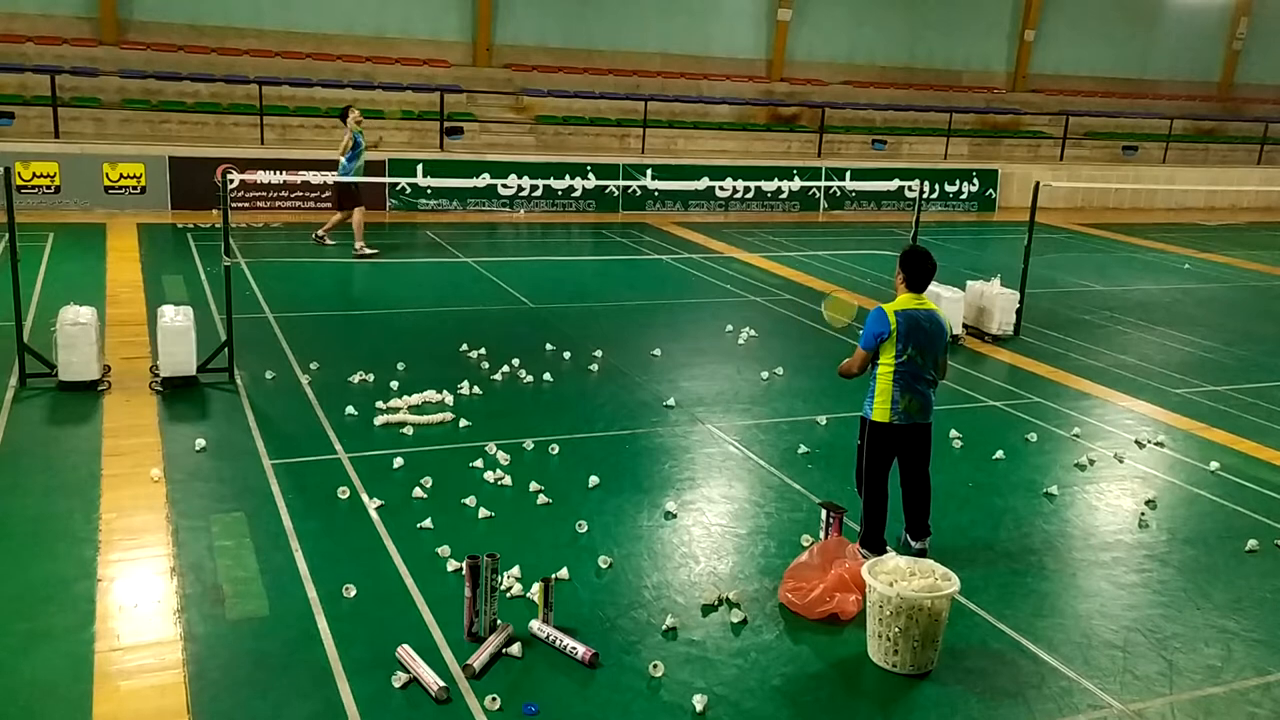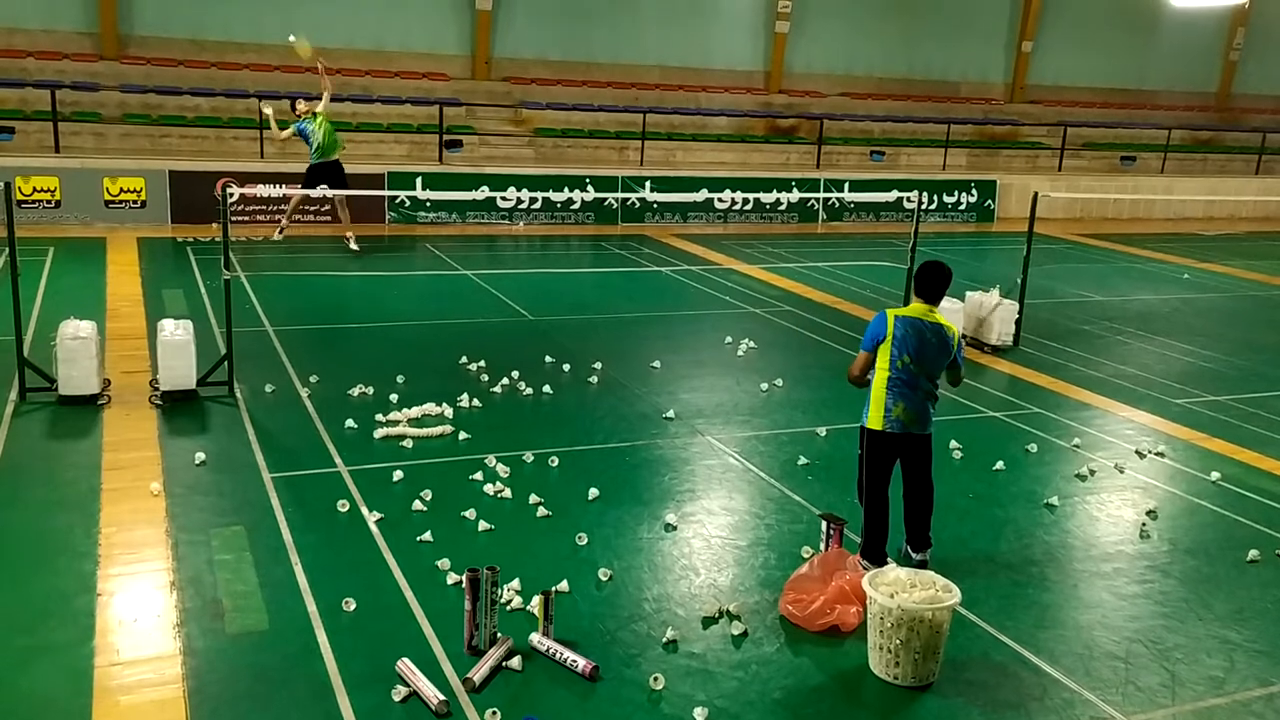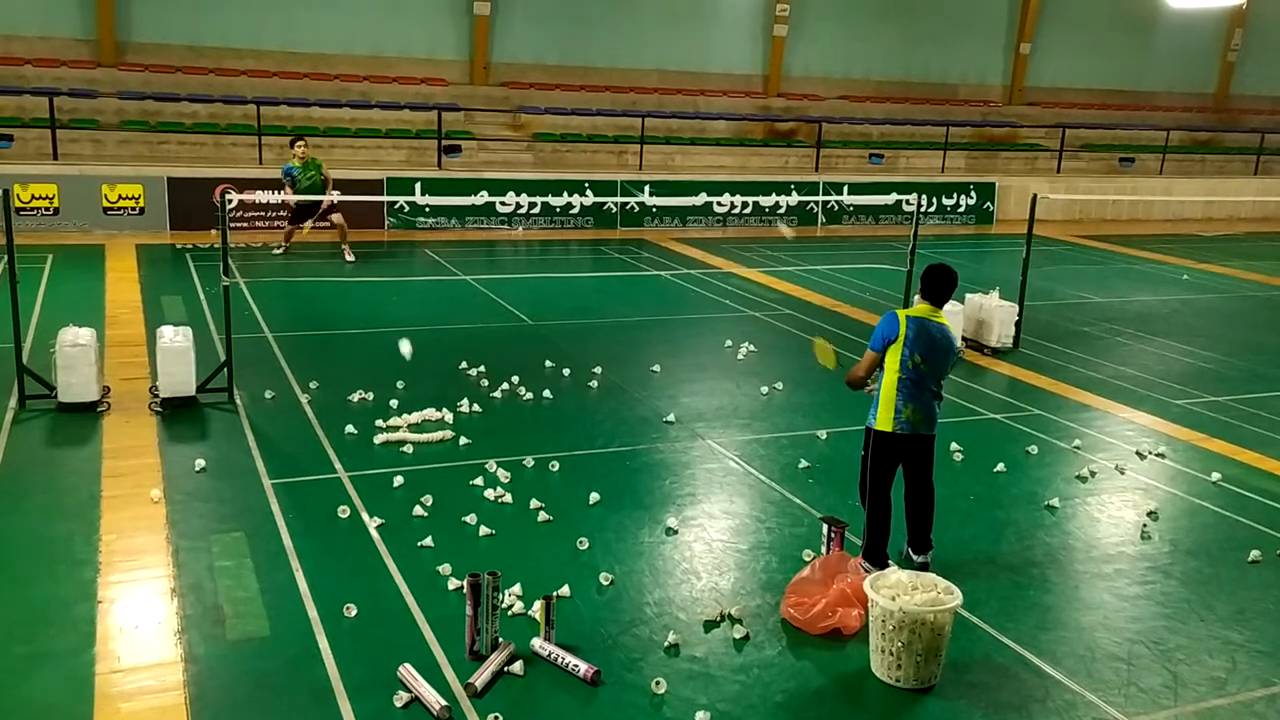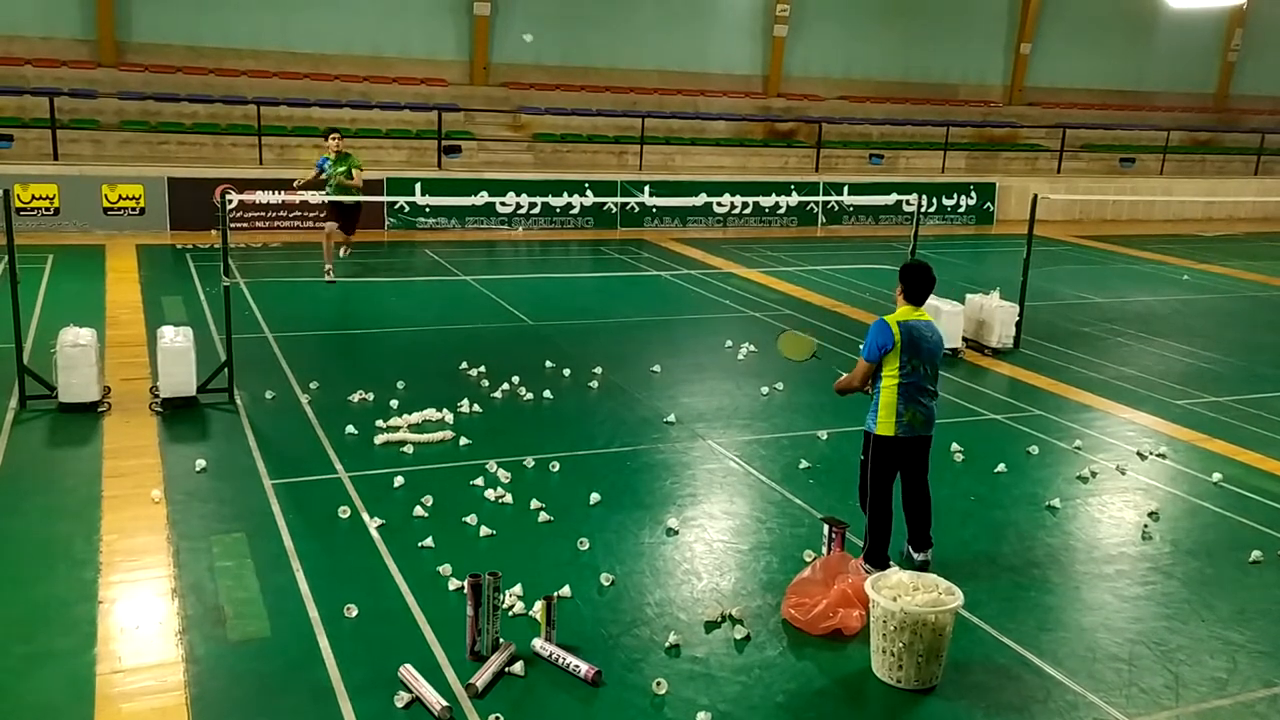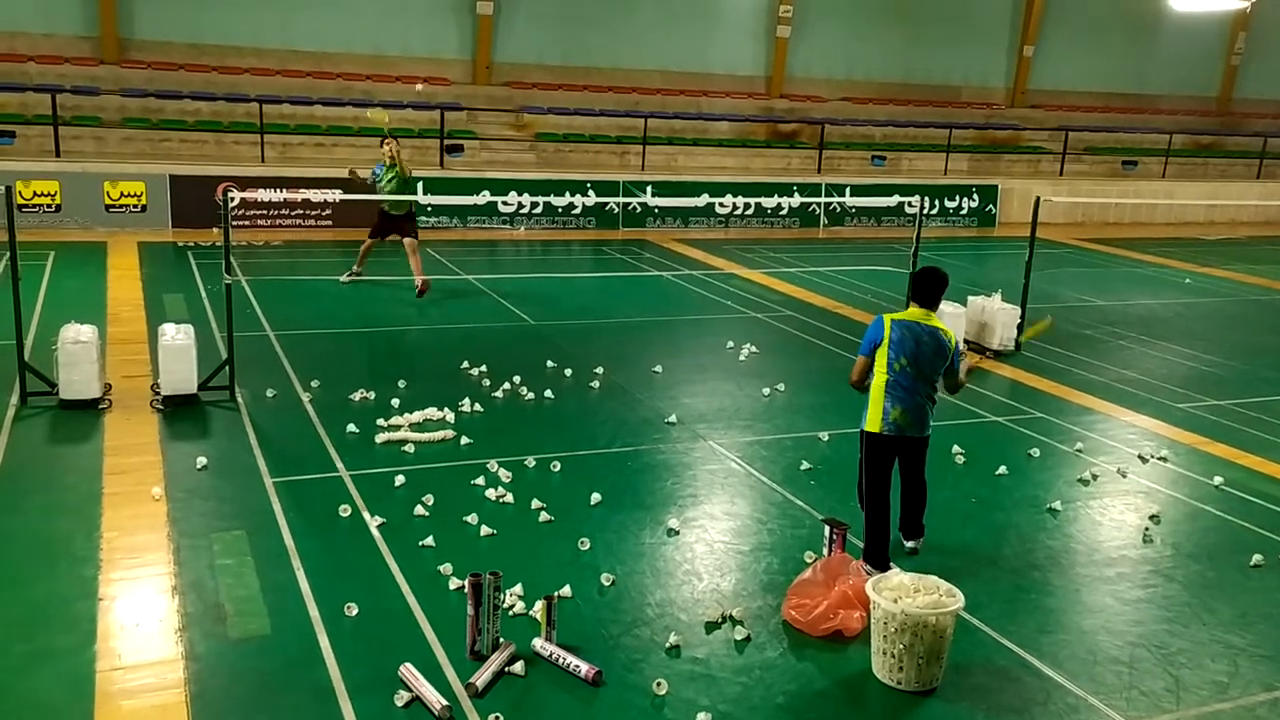
dt=0.4s
person 1, frame 1
left shoulder: (884, 315)
right shoulder: (939, 319)
left elbow: (856, 367)
right elbow: (940, 372)
left wrist: (842, 368)
left hip: (884, 415)
right hip: (921, 414)
left knee: (872, 480)
right knee: (916, 476)
left ankle: (872, 548)
right ankle: (918, 538)
person 1, frame 2
left shoulder: (888, 320)
right shoulder: (950, 335)
left elbow: (857, 372)
right elbow: (955, 380)
left wrist: (863, 380)
left hip: (882, 422)
right hip: (921, 423)
left knee: (874, 490)
right knee: (919, 487)
left ankle: (873, 558)
right ankle: (918, 549)
person 1, frame 3
left shoulder: (895, 320)
right shoulder: (950, 338)
left elbow: (862, 373)
left wrist: (853, 381)
left hip: (888, 423)
right hip: (925, 425)
left knee: (876, 492)
right knee: (920, 488)
left ankle: (874, 561)
right ankle: (920, 551)
person 1, frame 4
left shoulder: (885, 327)
right shoulder: (934, 331)
left elbow: (858, 381)
left wrist: (841, 385)
left hip: (887, 427)
right hip: (923, 425)
left knee: (875, 494)
right knee: (917, 486)
left ankle: (876, 564)
right ankle: (920, 550)
person 1, frame 5
left shoulder: (884, 324)
right shoulder: (947, 339)
left elbow: (856, 378)
right elbow: (953, 386)
left wrist: (869, 385)
right wrist: (964, 370)
left hip: (881, 424)
right hip: (919, 425)
left knee: (874, 493)
right knee: (914, 480)
left ankle: (876, 564)
right ankle: (912, 536)
